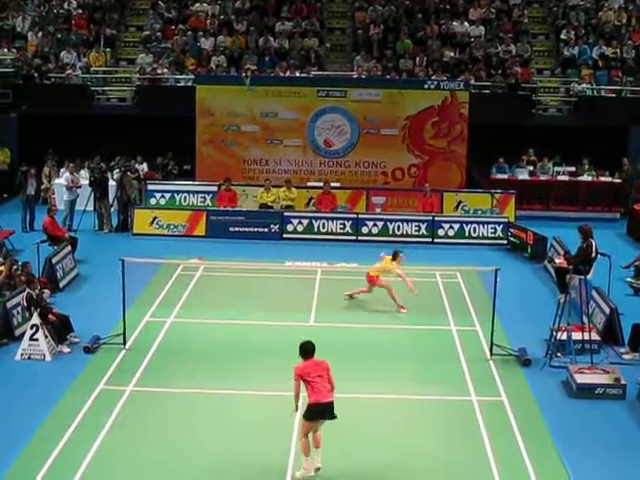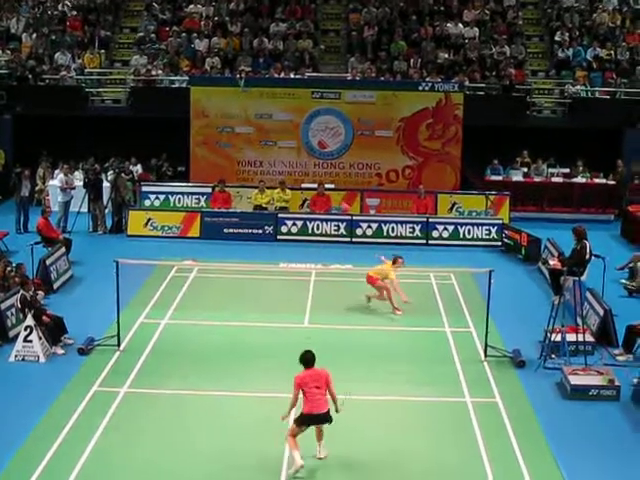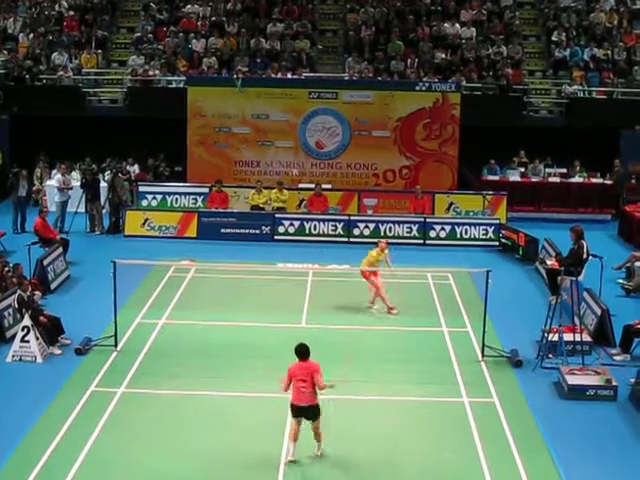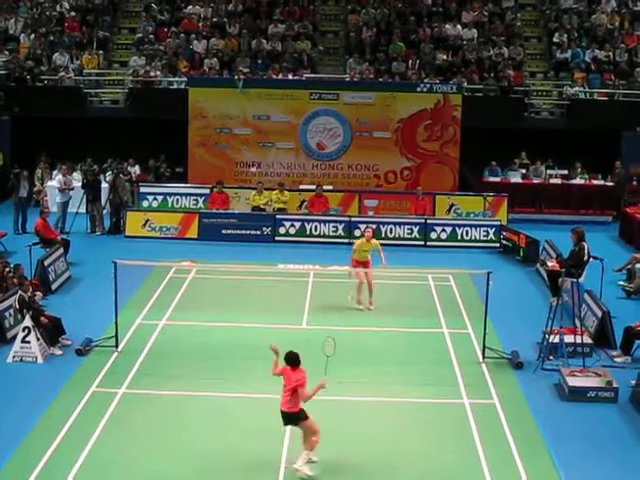
dt=0.2s
person 1, frame 1
left shoulder: (299, 368)
right shoulder: (324, 363)
left elbow: (296, 392)
right elbow: (332, 385)
left wrist: (296, 405)
left hip: (315, 404)
right hip: (329, 403)
left knee: (303, 435)
right knee: (315, 430)
right ankle: (316, 462)
person 1, frame 2
left shoulder: (299, 378)
right shoulder: (325, 373)
left elbow: (295, 399)
right elbow: (333, 394)
left wrist: (288, 413)
right wrist: (336, 406)
left hip: (308, 414)
right hip: (323, 412)
left knee: (290, 436)
right knee: (319, 427)
left ankle: (298, 461)
right ankle: (321, 452)
person 1, frame 3
left shoulder: (292, 368)
right shoulder: (315, 366)
left elbow: (286, 389)
right elbow: (320, 386)
left wrist: (284, 383)
right wrist: (330, 385)
left hip: (296, 404)
right hip: (311, 405)
left knee: (296, 424)
right knee: (316, 428)
left ankle: (291, 454)
right ankle: (319, 450)
person 1, frame 4
left shoulder: (286, 369)
right shoulder: (300, 377)
left elbow: (275, 372)
right elbow: (304, 399)
left wrist: (277, 354)
right wrist: (318, 387)
left hip: (285, 409)
right hip: (292, 412)
left knee: (308, 428)
right knee: (315, 433)
left ankle: (306, 456)
right ankle: (300, 464)
